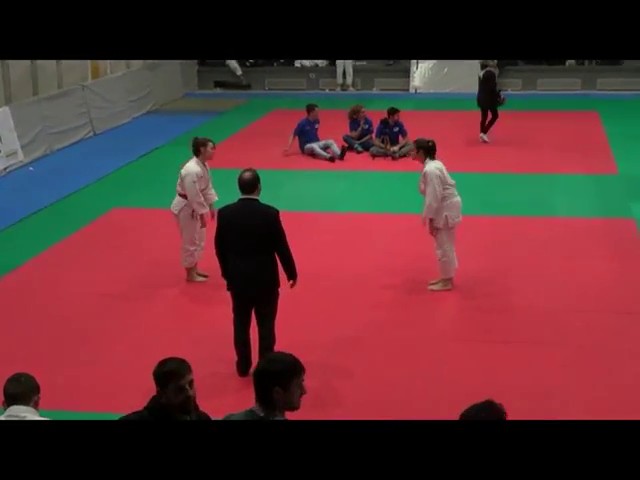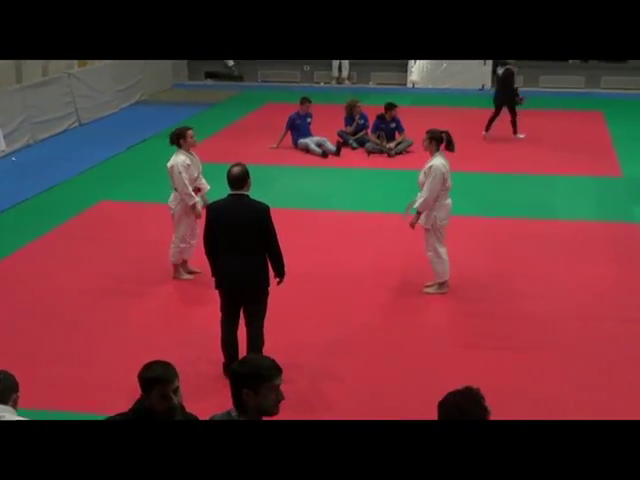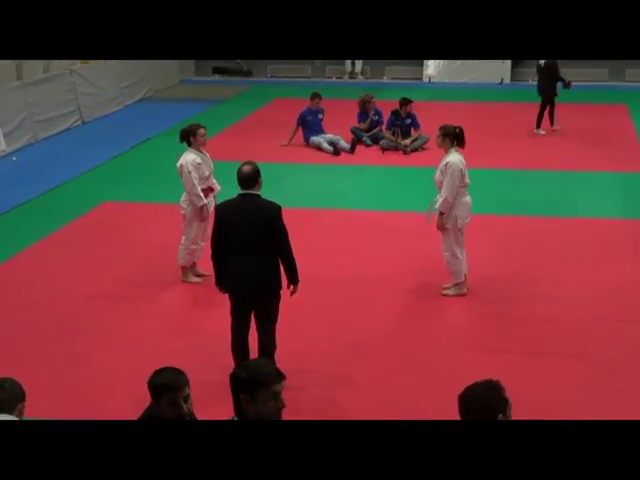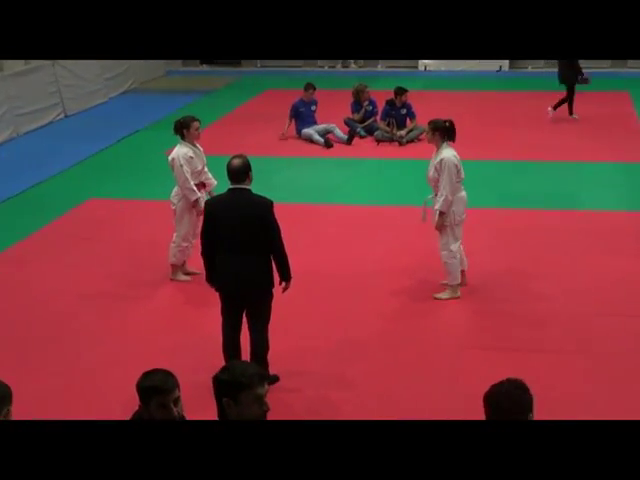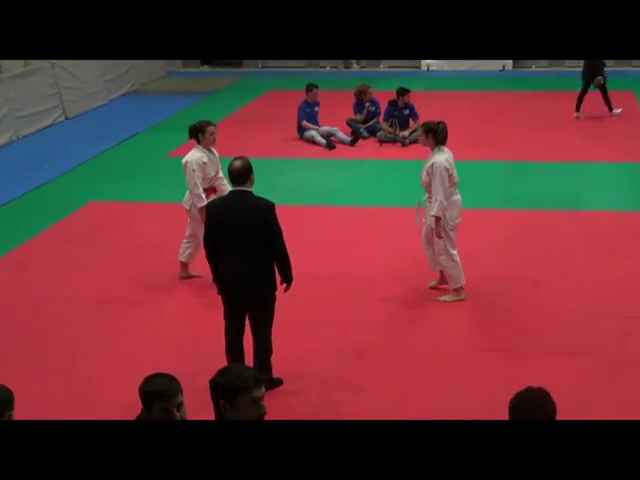
dt=0.3s
person 1, frame 1
left shoulder: (225, 213)
right shoulder: (269, 213)
left elbow: (220, 247)
right elbow: (281, 246)
left wrist: (226, 272)
right wrist: (291, 272)
left hip: (238, 277)
right hip: (265, 278)
left knee: (240, 322)
right knee: (266, 323)
left ankle: (243, 365)
person 1, frame 2
left shoulder: (214, 209)
right shoulder: (260, 210)
left elbow: (209, 245)
right elbow: (271, 244)
left wrist: (217, 269)
right wrist: (279, 270)
left hip: (226, 276)
right hip: (254, 277)
left knee: (229, 322)
right knee: (254, 323)
left ankle: (230, 366)
person 1, frame 3
left shoulder: (223, 209)
right shoulder: (272, 209)
left elbow: (217, 248)
right elbow: (283, 247)
left wrist: (220, 278)
right wrist: (293, 277)
left hip: (236, 279)
right hip: (266, 280)
left knee: (239, 327)
right knee: (266, 328)
person 1, frame 4
left shoulder: (213, 205)
right shoulder: (263, 205)
left elbow: (206, 244)
right elbow: (275, 243)
left wrist: (211, 273)
right wrist: (285, 273)
left hip: (226, 277)
right hip: (257, 278)
left knee: (230, 327)
right knee: (258, 327)
person 1, frame 5
left shoulder: (214, 207)
right shoulder: (264, 207)
left elbow: (209, 246)
right elbow: (277, 245)
left wrist: (218, 274)
right wrist: (286, 275)
left hip: (229, 280)
right hip: (260, 280)
left knee: (233, 329)
right knee: (261, 330)
right ankle: (263, 378)
person 2, frame 1
left shoulder: (430, 170)
right shoulder: (433, 164)
left elbow: (433, 198)
left wrist: (431, 222)
right wrist: (430, 218)
left hip: (447, 209)
right hip: (448, 206)
left knee: (443, 246)
right knee: (445, 244)
left ankle: (447, 281)
right ankle: (447, 277)
person 2, frame 2
left shoulder: (436, 165)
right shoulder: (439, 160)
left elbow: (429, 194)
left wrist: (416, 215)
right wrist: (420, 213)
left hip: (435, 210)
right hip: (438, 207)
left knee: (434, 247)
right knee: (437, 246)
left ankle: (442, 284)
right ankle: (442, 280)
person 2, frame 3
left shoulder: (452, 162)
right shoulder: (452, 156)
left elbow: (448, 193)
left wrist: (440, 216)
right wrist: (443, 214)
left hip: (455, 208)
right hip: (456, 206)
left knee: (451, 248)
right knee: (456, 246)
left ankle: (460, 285)
right ankle: (460, 281)
person 2, frame 4
left shoulder: (446, 158)
right shoulder: (440, 151)
left elbow: (446, 190)
left wrist: (440, 216)
right wrist: (440, 213)
left hip: (451, 204)
right hip: (449, 201)
left knee: (447, 245)
right knee: (453, 242)
left ankle: (453, 288)
right ankle: (460, 276)
person 2, frame 5
left shoulder: (438, 162)
right shoulder: (441, 152)
left elbow: (440, 194)
left wrist: (437, 222)
left hip: (445, 208)
right hip: (439, 204)
left knee: (445, 249)
right knee: (428, 241)
left ankle: (458, 290)
right ankle: (443, 277)
person 3, frame 1
left shoulder: (203, 165)
right shoulder: (192, 171)
left elbow: (207, 188)
right elbow: (194, 195)
left wrist: (211, 207)
right wrist: (202, 215)
left hip: (193, 205)
right hip: (185, 207)
left knee: (199, 239)
right knee: (190, 240)
left ankle: (194, 269)
right ankle: (190, 274)
person 3, frame 2
left shoulder: (191, 155)
right shoulder: (179, 161)
left elbow: (198, 178)
right elbow: (184, 187)
left wrist: (202, 197)
right wrist: (194, 206)
left hip: (192, 199)
right hip: (182, 202)
left knee: (191, 235)
right knee: (181, 236)
left ankle: (185, 265)
right ankle: (177, 271)
person 3, frame 3
left shoulder: (202, 154)
right shoulder: (189, 160)
right elbow: (193, 187)
left wrist: (211, 199)
right wrist: (202, 207)
left hip: (205, 199)
right hip: (194, 203)
left knee: (201, 236)
right knee: (191, 237)
left ankle: (193, 268)
right ankle: (185, 273)
person 3, frame 4
left shoulder: (196, 147)
right shoulder: (181, 154)
left elbow: (203, 170)
right elbow: (185, 182)
left wrist: (210, 191)
right wrist: (197, 202)
left hip: (196, 194)
right hip: (185, 198)
left knee: (191, 233)
right knee: (183, 235)
left ankle: (182, 267)
right ankle: (174, 272)
person 3, frame 5
left shoulder: (211, 152)
right shoulder: (194, 159)
left elbow: (218, 176)
right elbow: (195, 187)
right wrist: (203, 209)
left hip: (208, 198)
right hip: (198, 202)
left knee: (193, 236)
left ankle: (184, 270)
